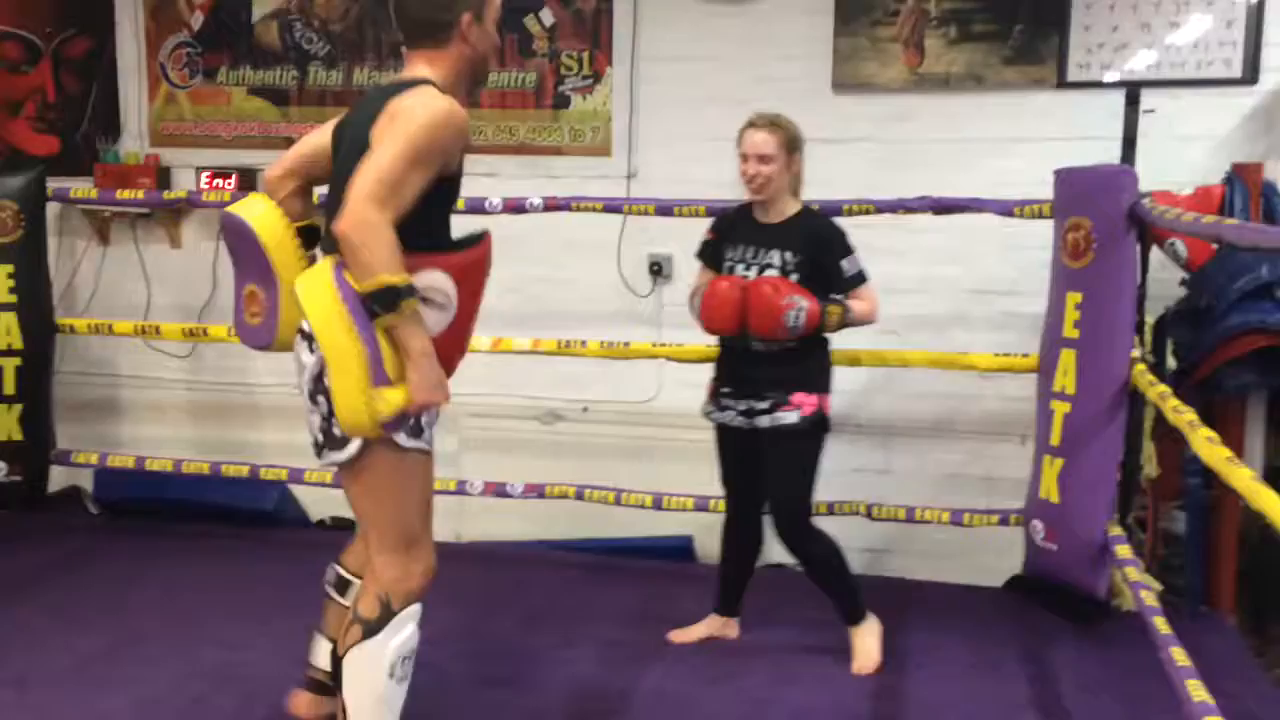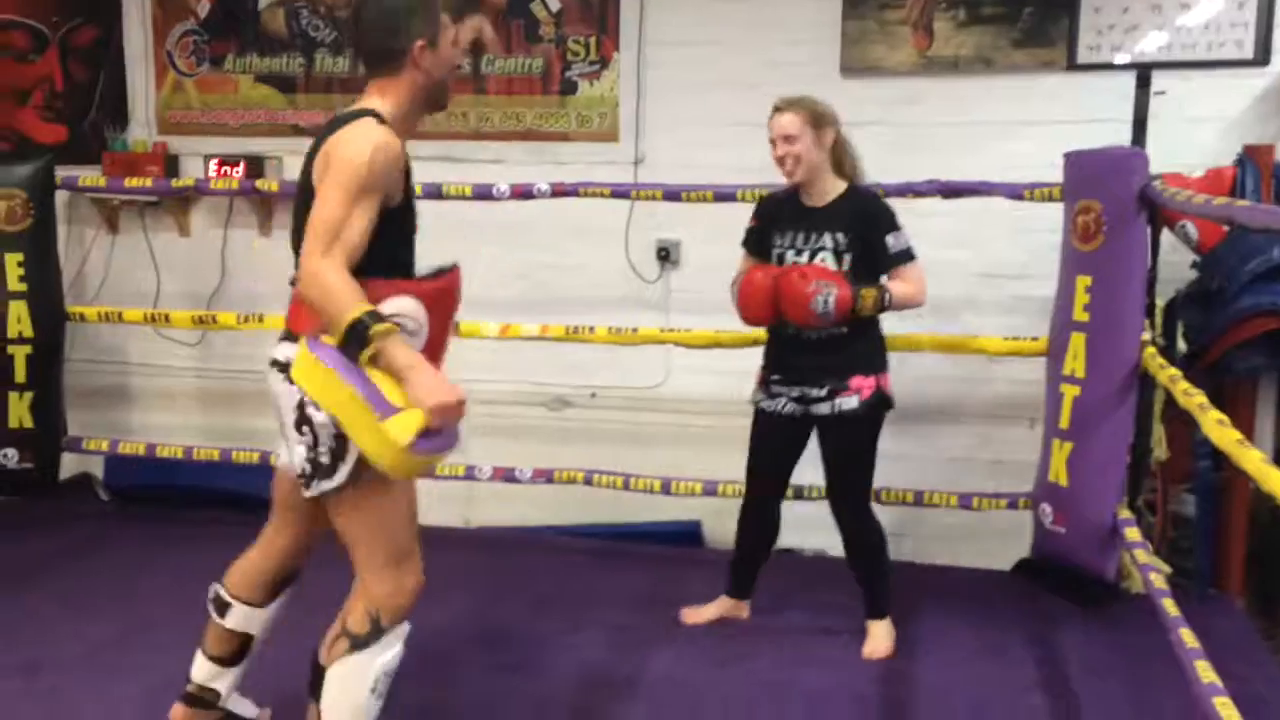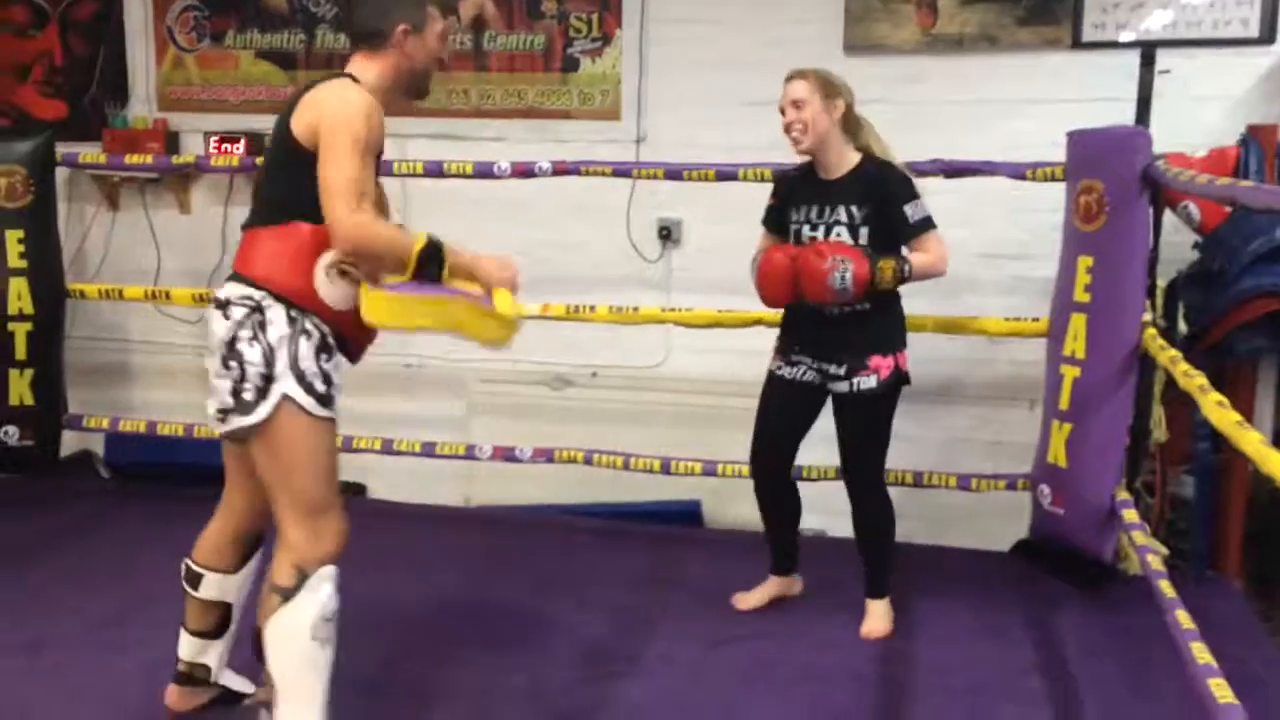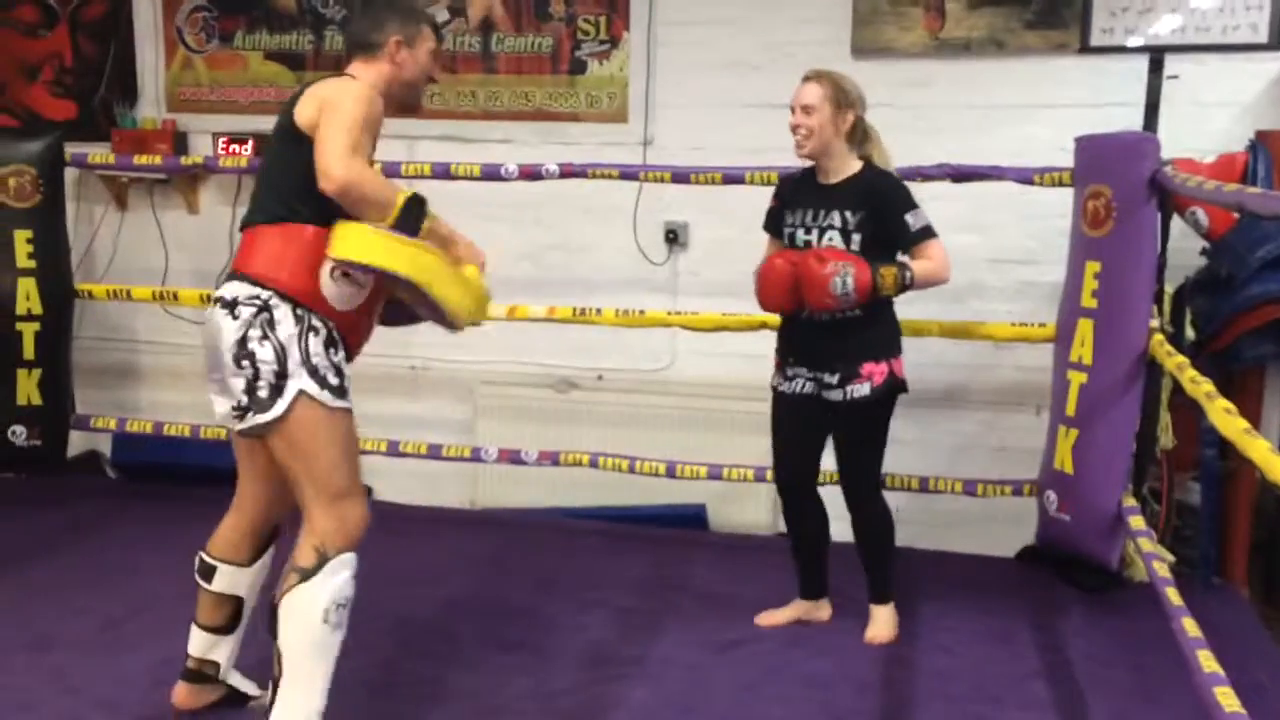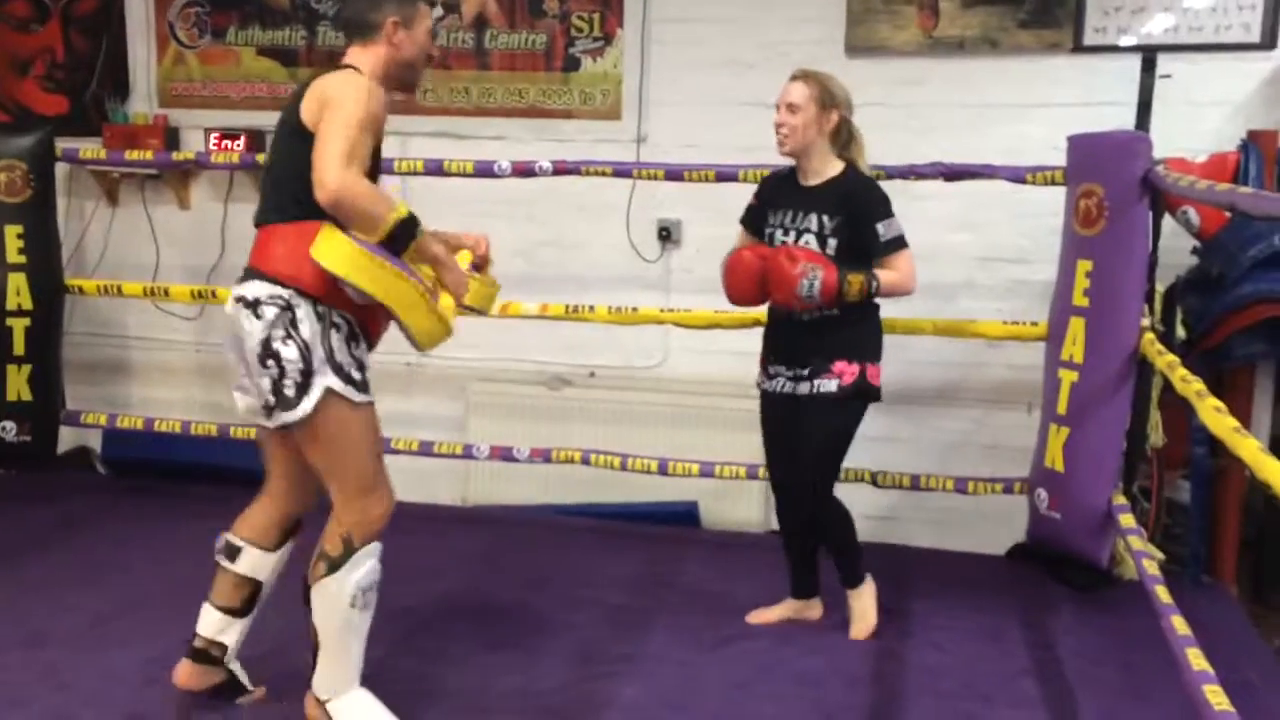
dt=0.2s
person 1, frame 1
left shoulder: (372, 108)
right shoulder: (436, 113)
left elbow: (285, 175)
right elbow: (359, 219)
right wrist: (418, 346)
left knee: (384, 539)
right knee: (405, 566)
person 1, frame 2
left shoulder: (363, 139)
right shoulder: (372, 146)
right elbow: (321, 277)
left wrist: (407, 333)
right wrist: (412, 369)
left knee: (286, 545)
right knee: (393, 583)
person 1, frame 3
left shoulder: (347, 111)
right shoulder: (348, 102)
left elbow: (353, 245)
right elbow: (350, 228)
left wrist: (444, 266)
right wrist: (463, 261)
left hip: (270, 327)
right hip: (273, 327)
left knee: (245, 511)
right knee: (314, 533)
person 1, frame 4
left shoulder: (332, 115)
right shoulder: (351, 95)
right elbow: (343, 178)
left wrist: (441, 254)
right wrist: (441, 232)
left hip: (264, 322)
right hip: (277, 323)
left knee: (261, 504)
right knee: (339, 516)
person 1, frame 5
left shoulder: (329, 96)
right shoulder: (354, 92)
right elbow: (337, 188)
left wrist: (442, 244)
right wrist: (428, 248)
left hip: (283, 316)
right hip: (299, 321)
left knee: (292, 496)
right knee: (366, 505)
left ankle: (206, 656)
person 2, frame 1
left shoulder: (818, 232)
right shoulder: (728, 225)
left elbow: (866, 307)
right elbow: (702, 290)
left wrist: (817, 315)
right wrist: (710, 307)
left hip: (796, 394)
right hip: (735, 387)
left knee: (791, 518)
right knee: (742, 507)
left ankle: (861, 621)
right ankle: (725, 616)
person 2, frame 2
left shoulder: (865, 209)
right shoulder: (773, 210)
left elbow: (914, 289)
right elbow: (747, 276)
left wrist: (853, 298)
left hip: (850, 379)
right hip: (784, 374)
left knee: (849, 501)
right knee: (761, 489)
left ankle: (879, 616)
right ankle: (736, 598)
person 2, frame 3
left shoulder: (882, 181)
right shoulder: (790, 185)
left elbow: (936, 258)
right elbow: (767, 252)
left wrist: (871, 272)
right wrist: (769, 275)
left hip: (868, 353)
right hip: (800, 348)
left knee: (862, 477)
right knee: (767, 460)
left ankle: (878, 596)
right ankle: (784, 574)
person 2, frame 4
left shoulder: (881, 189)
right shoulder: (792, 190)
left elbow: (936, 267)
right elbow: (774, 260)
left wrist: (871, 279)
right wrist: (775, 281)
left hip: (865, 362)
right hip: (798, 360)
left knee: (859, 485)
right knee: (791, 480)
left ankle: (881, 601)
right ankle: (812, 598)
person 2, frame 5
left shoulder: (859, 193)
right shoulder: (774, 188)
left elbow: (904, 278)
right elbow: (744, 253)
left wrist: (836, 284)
right wrist: (744, 275)
left hip: (843, 361)
right hip: (782, 358)
left knee: (813, 482)
right knee: (785, 482)
left ankle: (858, 582)
right ankle: (804, 596)
